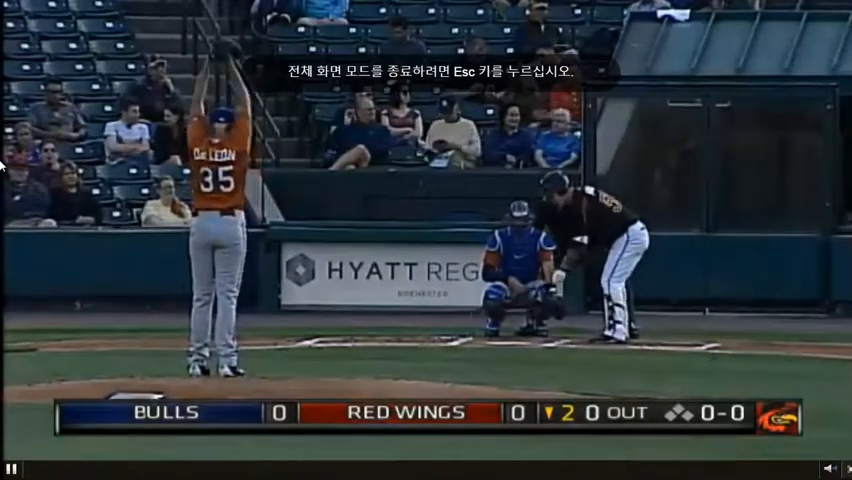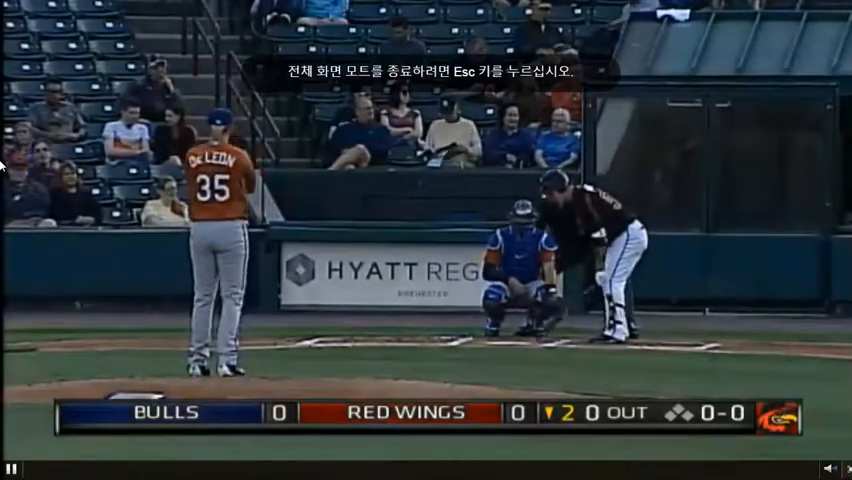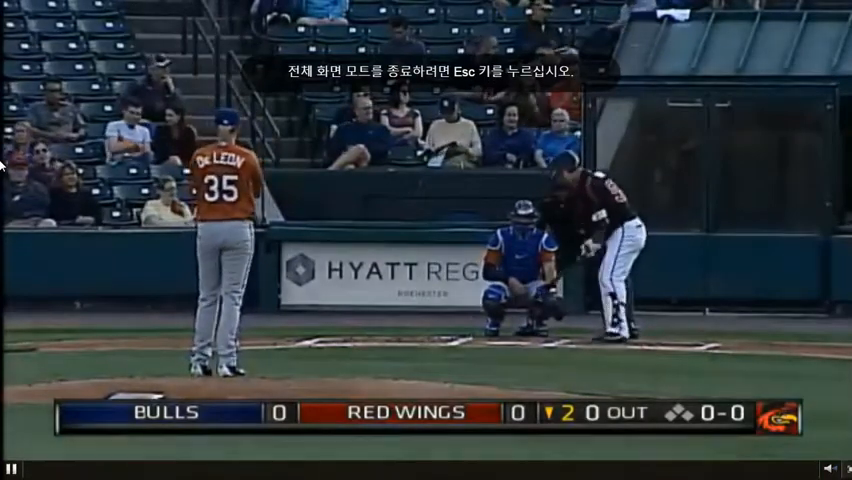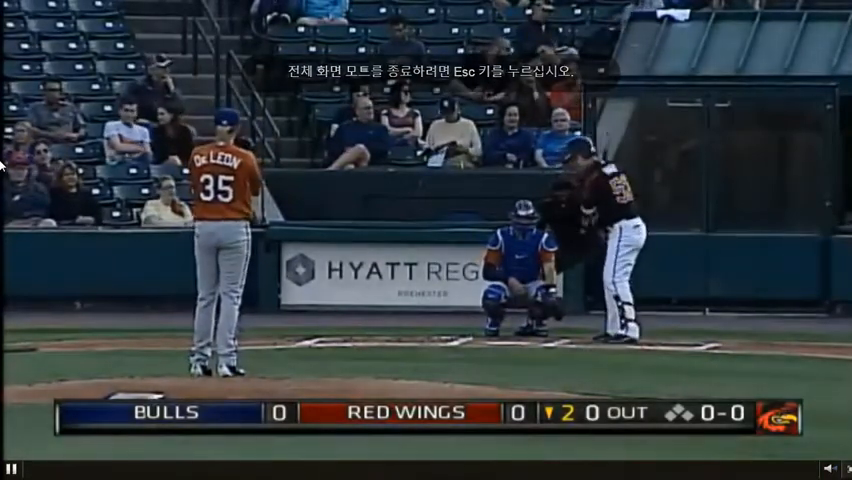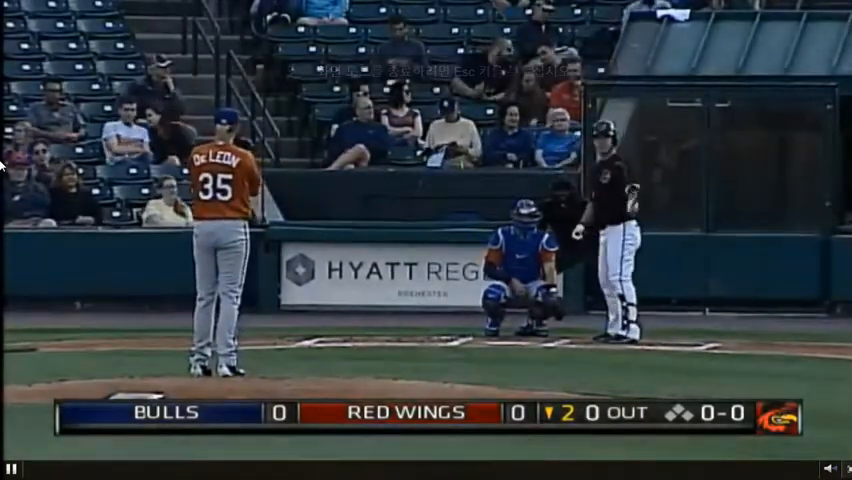
dt=0.5s
person 1, frame 1
left shoulder: (197, 146)
right shoulder: (239, 146)
left elbow: (196, 107)
right elbow: (244, 105)
left wrist: (206, 66)
right wrist: (230, 65)
left hip: (201, 225)
right hip: (230, 225)
left knee: (202, 296)
right knee: (227, 296)
left ankle: (198, 360)
right ankle: (226, 360)
person 1, frame 2
left shoulder: (192, 156)
right shoulder: (239, 156)
right elbow: (251, 187)
left hip: (200, 229)
right hip: (231, 229)
left knee: (203, 297)
right knee: (232, 297)
left ankle: (198, 359)
right ankle: (227, 360)
person 1, frame 3
left shoulder: (199, 157)
right shoulder: (247, 158)
left elbow: (197, 188)
right elbow: (257, 192)
left hip: (207, 229)
right hip: (238, 229)
left knee: (207, 297)
right knee: (231, 297)
left ankle: (199, 359)
right ankle: (226, 361)
person 1, frame 4
left shoulder: (197, 155)
right shoulder: (245, 158)
right elbow: (256, 190)
left hip: (204, 228)
right hip: (234, 229)
left knee: (205, 295)
right knee: (230, 296)
left ankle: (199, 359)
right ankle: (226, 360)
person 1, frame 5
left shoulder: (196, 155)
right shoulder: (244, 157)
right elbow: (254, 190)
left hip: (202, 227)
right hip: (232, 228)
left knee: (204, 295)
right knee: (229, 295)
left ankle: (199, 359)
right ankle: (226, 360)
person 2, frame 1
left shoulder: (582, 202)
right shoulder: (579, 196)
left elbow: (579, 242)
left wrist: (562, 268)
left hip: (631, 236)
right hip: (624, 236)
left knee: (610, 280)
right knee: (613, 281)
left ankle: (616, 331)
right ankle: (625, 327)
person 2, frame 2
left shoulder: (584, 199)
right shoulder: (577, 196)
left elbow: (599, 237)
left wrist: (600, 267)
left hip: (630, 235)
right hip: (623, 235)
left knee: (612, 281)
right knee: (609, 281)
left ankle: (616, 331)
right ankle: (622, 327)
person 2, frame 3
left shoulder: (587, 183)
right shoulder: (590, 180)
left elbow: (601, 219)
left wrist: (594, 242)
right wrist: (592, 240)
left hip: (626, 231)
right hip: (628, 231)
left knee: (612, 278)
right knee: (605, 279)
left ankle: (618, 329)
right ankle: (614, 328)
person 2, frame 4
left shoulder: (592, 177)
right shoulder: (611, 168)
left elbow: (588, 213)
left wrist: (587, 221)
right wrist: (597, 218)
left hip: (623, 230)
right hip: (633, 227)
left knee: (615, 279)
right knee: (612, 280)
left ankle: (628, 329)
right ankle: (614, 328)
person 2, frame 5
left shoulder: (618, 165)
right shoulder: (598, 167)
left elbow: (631, 187)
left wrist: (632, 200)
right wrist: (582, 223)
left hip: (621, 229)
right hip: (607, 231)
left knee: (620, 278)
right knee: (606, 281)
left ankle: (629, 330)
right ankle: (615, 329)
person 3, frame 1
left shoulder: (541, 238)
right shoulder: (499, 237)
left elbow: (548, 266)
right elbow: (487, 273)
left wrist: (551, 289)
right wrist: (508, 279)
left hip: (532, 286)
right hip: (507, 286)
left knee: (549, 299)
right knee: (492, 296)
left ankle: (535, 323)
right ankle: (494, 323)
person 3, frame 2
left shoulder: (542, 238)
right shoulder: (500, 236)
left elbow: (549, 267)
right elbow: (487, 271)
left wrist: (551, 290)
right wrist: (509, 280)
left hip: (532, 285)
right hip: (507, 285)
left knee: (550, 300)
right knee: (491, 298)
left ankle: (535, 323)
right ankle: (494, 323)
person 3, frame 3
left shoulder: (543, 239)
right shoulder: (501, 236)
left elbow: (549, 267)
right elbow: (488, 271)
left wrist: (552, 290)
right wrist: (509, 280)
left hip: (532, 285)
right hip: (507, 284)
left knee: (550, 300)
right knee: (491, 298)
left ankle: (535, 323)
right ankle: (494, 323)
person 3, frame 4
left shoulder: (543, 239)
right shoulder: (500, 237)
left elbow: (549, 267)
right elbow: (488, 271)
left wrist: (552, 291)
right wrist: (509, 280)
left hip: (532, 285)
right hip: (507, 285)
left knee: (550, 300)
right knee: (491, 297)
left ankle: (535, 323)
right ankle: (493, 323)
person 3, frame 5
left shoulder: (544, 239)
right shoulder: (502, 236)
left elbow: (549, 267)
right elbow: (489, 269)
left wrist: (552, 291)
right wrist: (511, 280)
left hip: (532, 285)
right hip: (508, 284)
left knee: (549, 299)
right knee: (491, 296)
left ankle: (535, 324)
right ankle: (493, 324)
